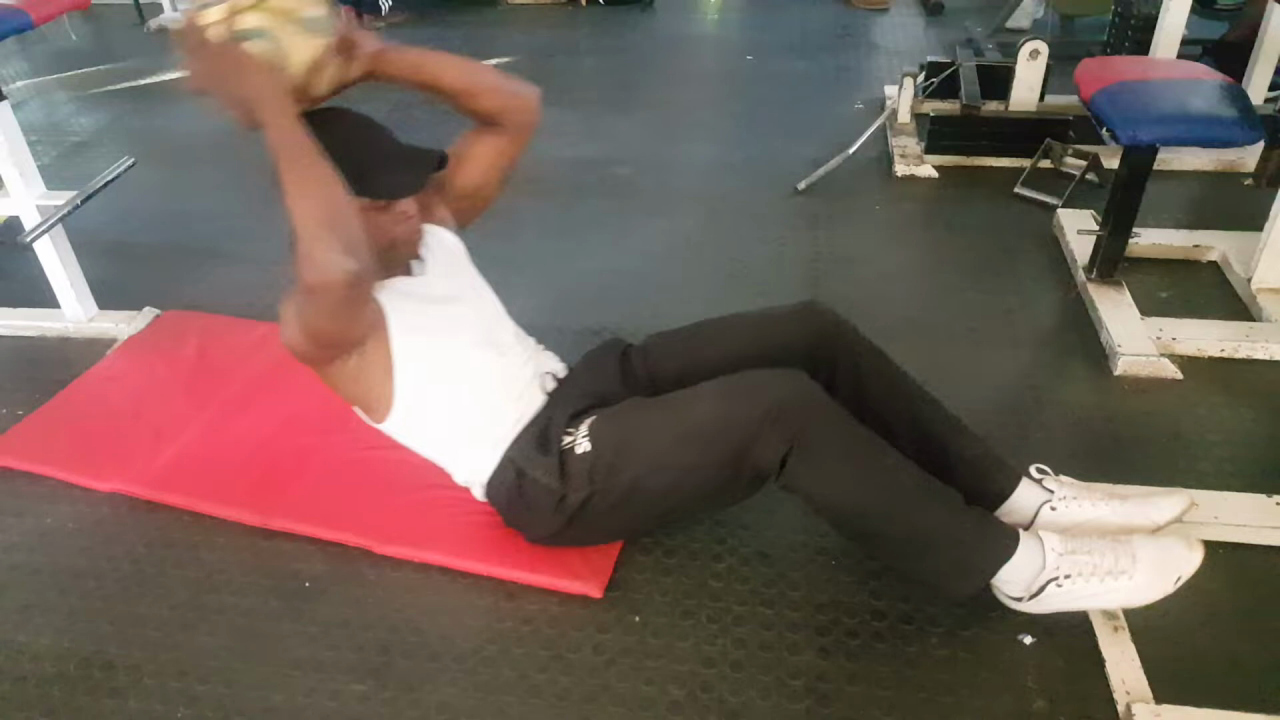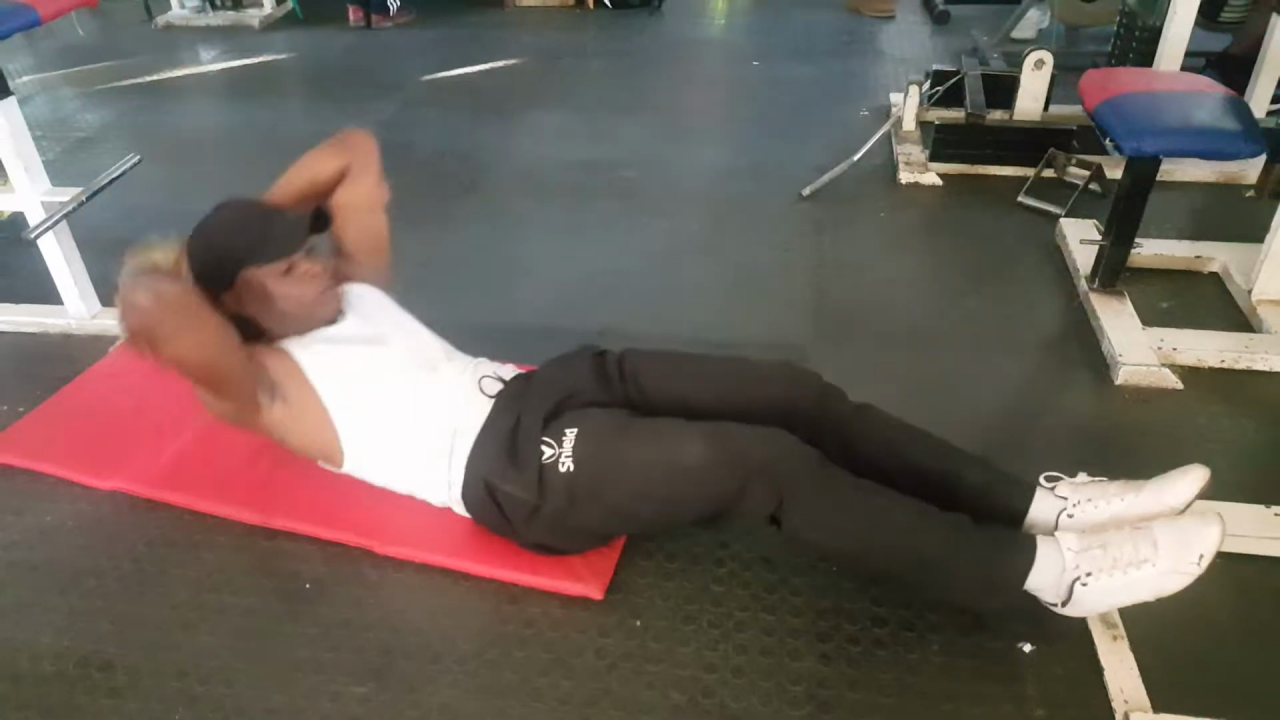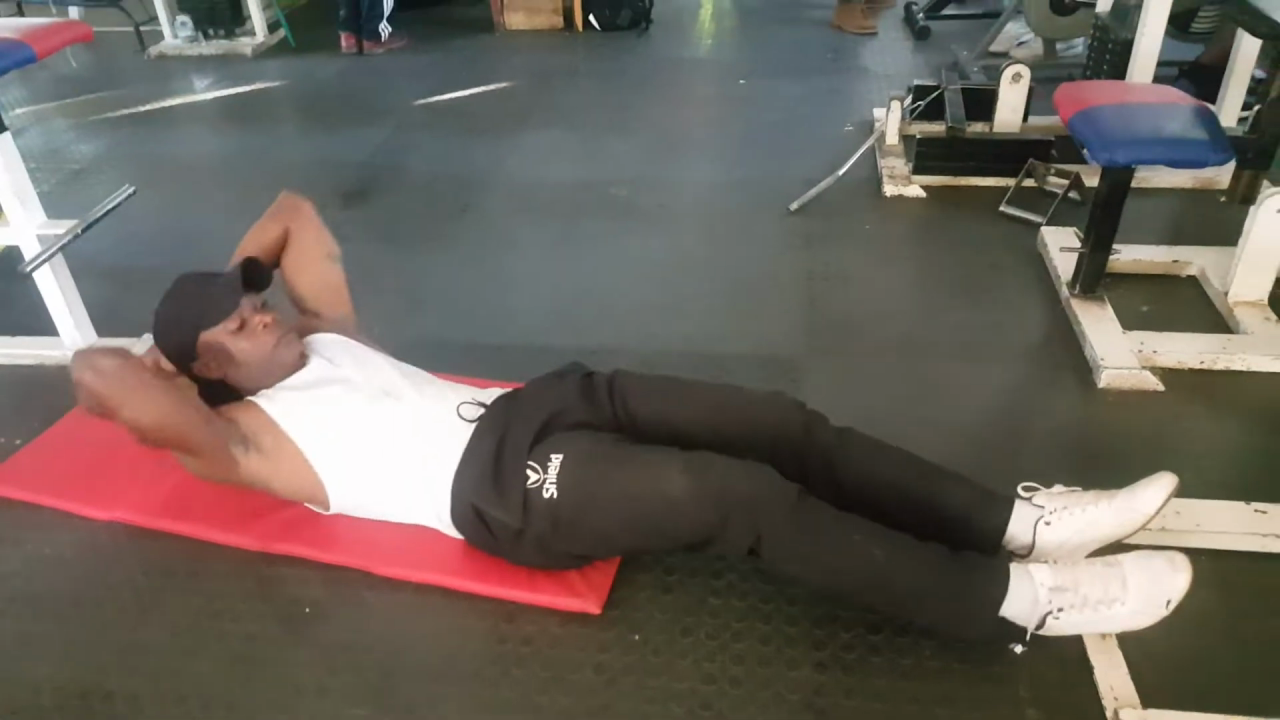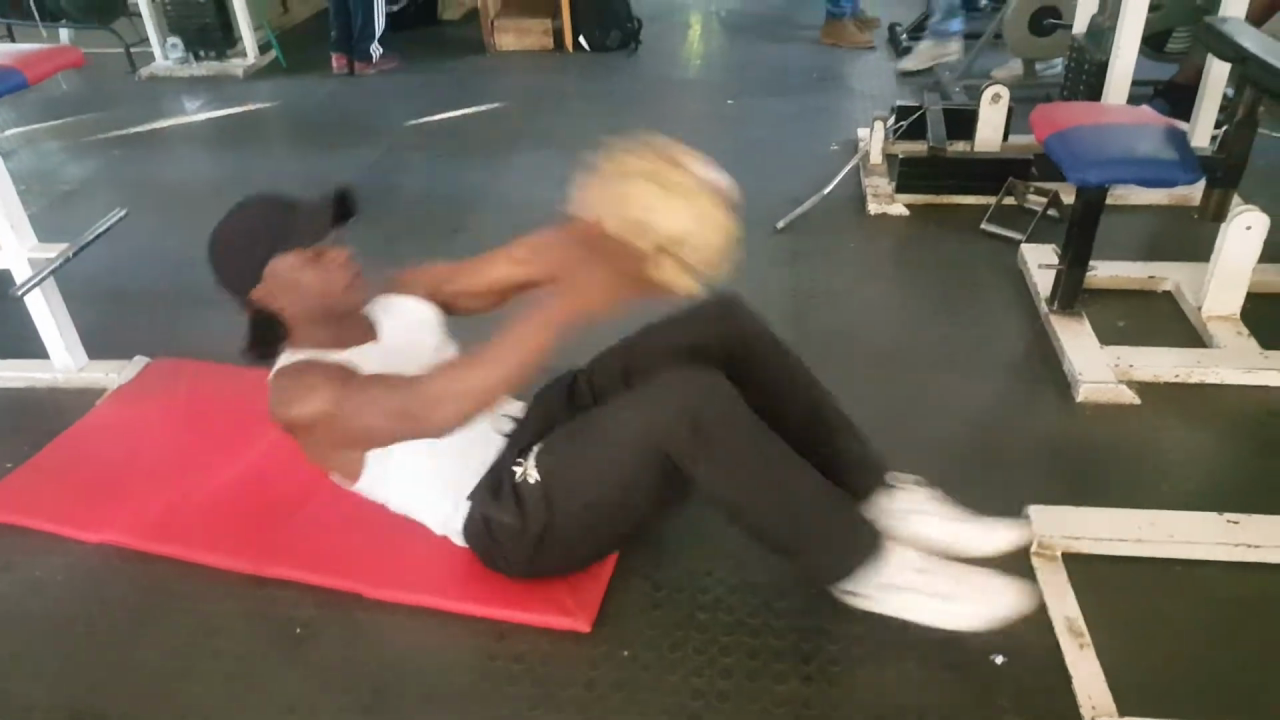
dt=0.4s
person 1, frame 1
left shoulder: (428, 227)
right shoulder: (326, 324)
left elbow: (519, 109)
right elbow: (337, 263)
left wrist: (383, 60)
right wrist: (277, 111)
left hip: (586, 388)
right hip: (548, 477)
left knee: (813, 331)
right knee: (782, 406)
left ankle: (1015, 496)
right ankle: (1015, 568)
person 1, frame 2
left shoulder: (352, 288)
right shoulder: (262, 385)
left elbow: (356, 150)
right elbow: (151, 310)
left wrist: (261, 215)
right wrist: (175, 282)
left hip: (552, 389)
right hip: (519, 471)
left knee: (796, 393)
right knee: (767, 466)
left ankle: (1036, 504)
right ankle: (1039, 573)
person 1, frame 3
left shoulder: (319, 335)
right shoulder: (232, 440)
left elbow: (291, 218)
right elbow: (123, 393)
left wrist: (224, 283)
right wrist: (107, 360)
left hip: (533, 409)
right hip: (501, 495)
left knee: (786, 424)
right knee: (746, 498)
left ankle: (1017, 519)
right ankle: (1013, 597)
person 1, frame 4
left shoulder: (394, 299)
right shoulder: (303, 396)
left elbow: (530, 260)
right elbow: (449, 403)
left wrist: (596, 237)
right wrist: (561, 302)
left hip: (549, 434)
right hip: (522, 524)
left knee: (723, 318)
right knee: (693, 393)
left ankle: (879, 502)
right ankle: (865, 569)
